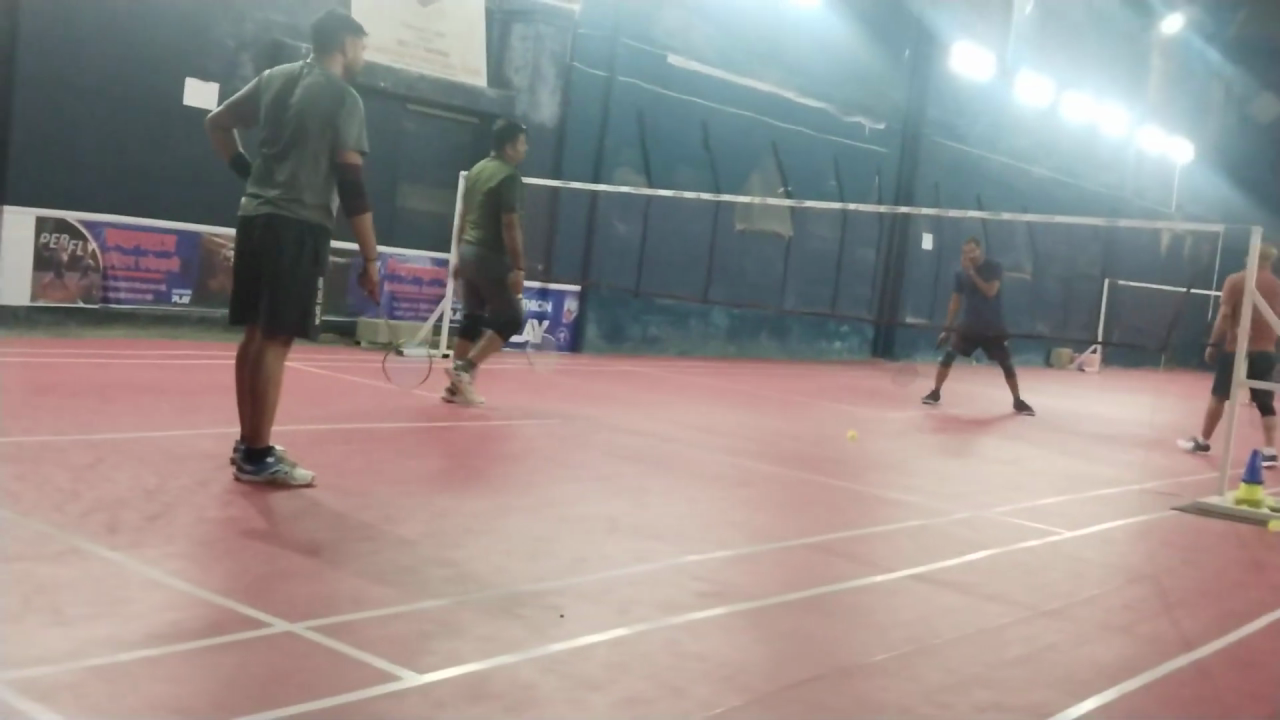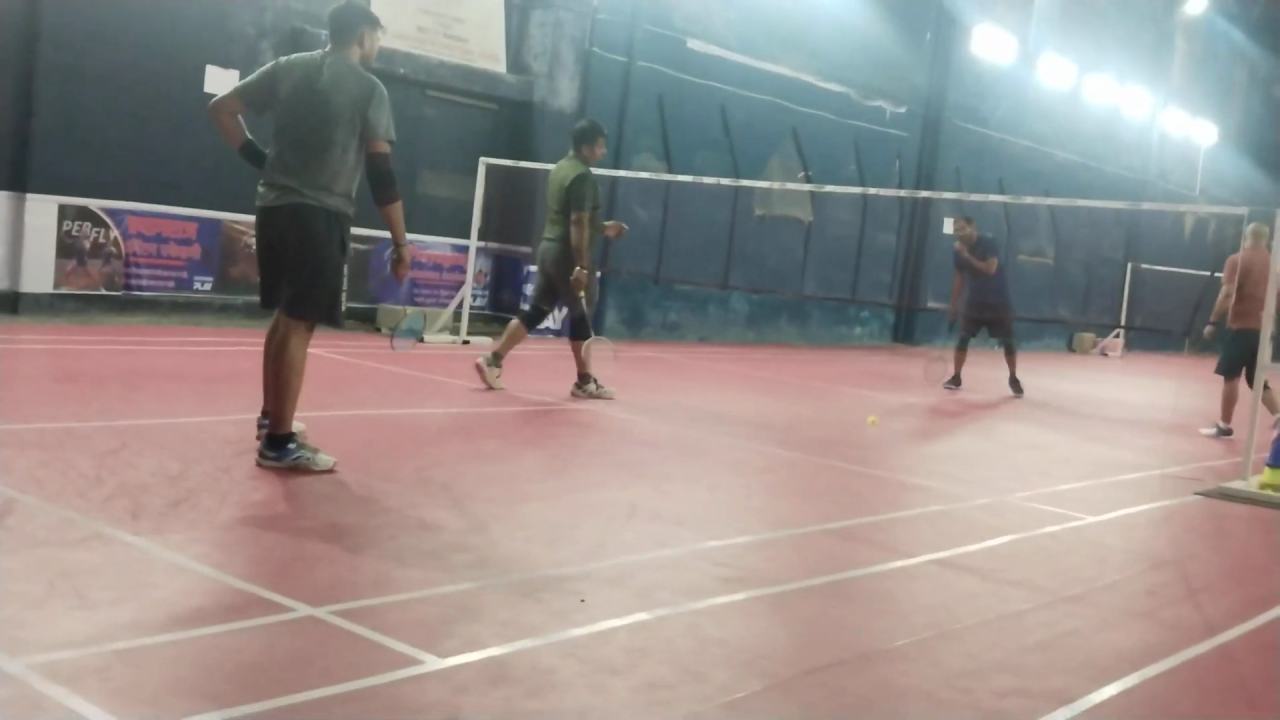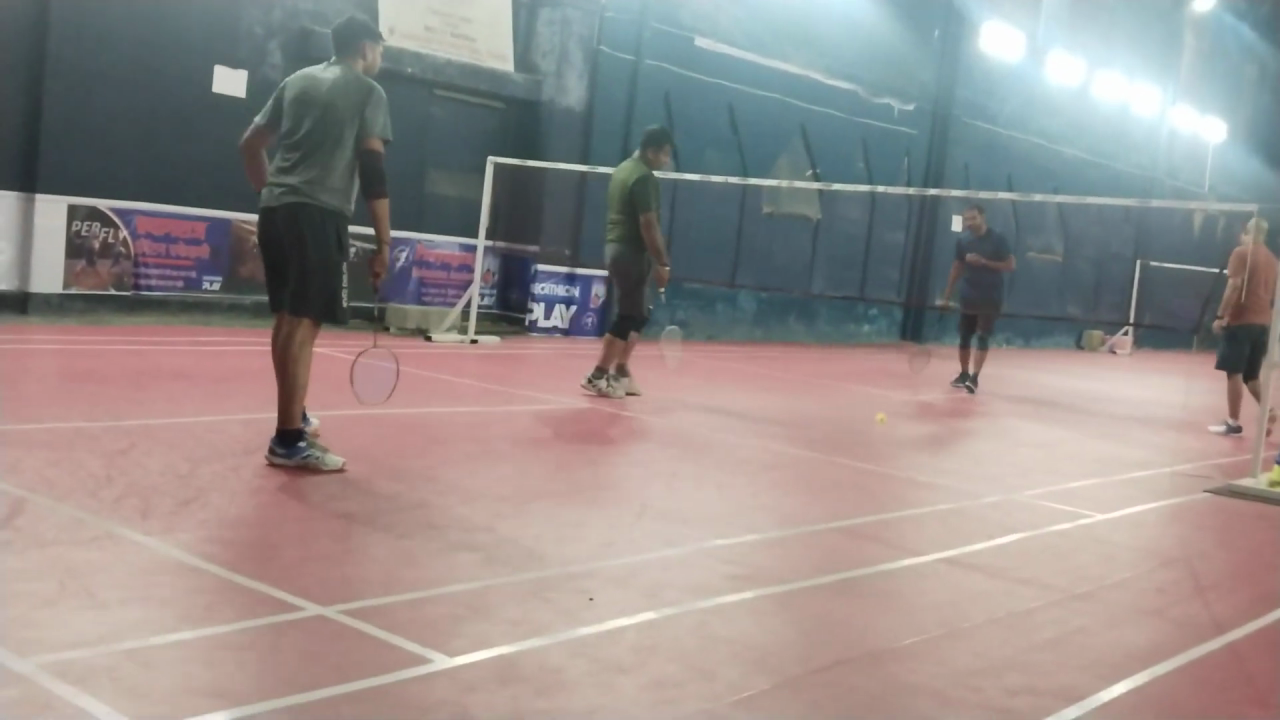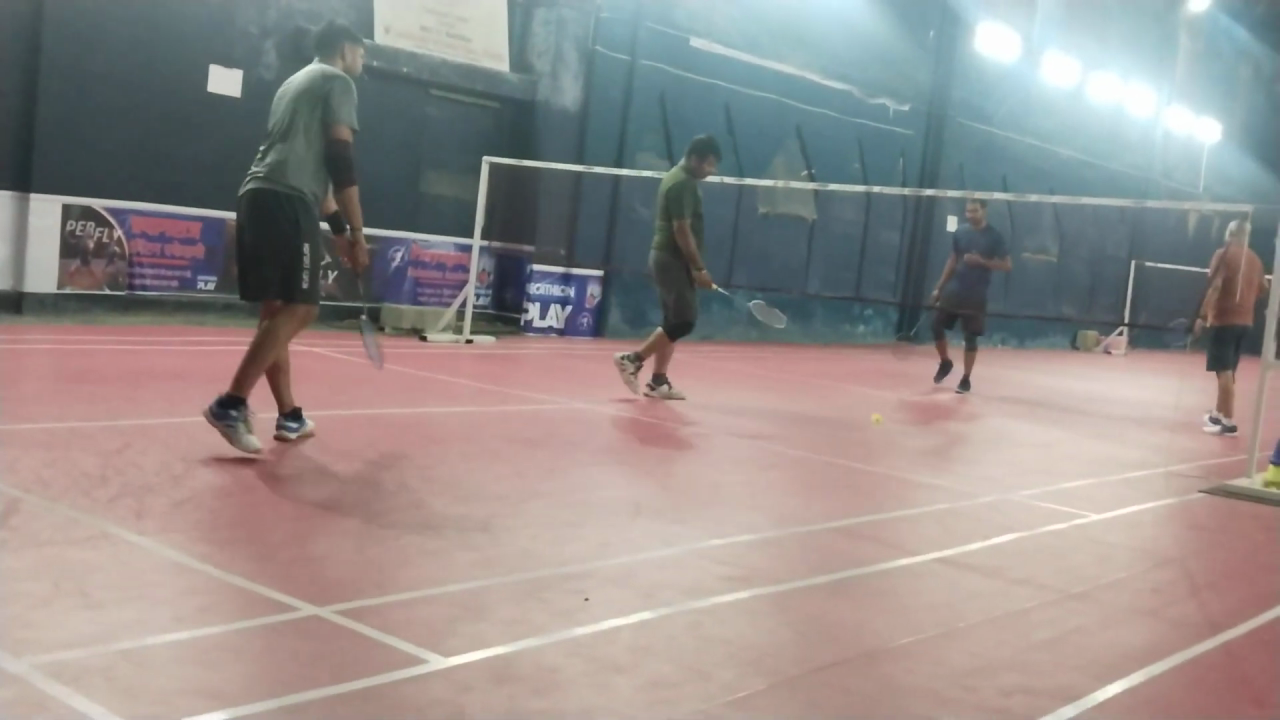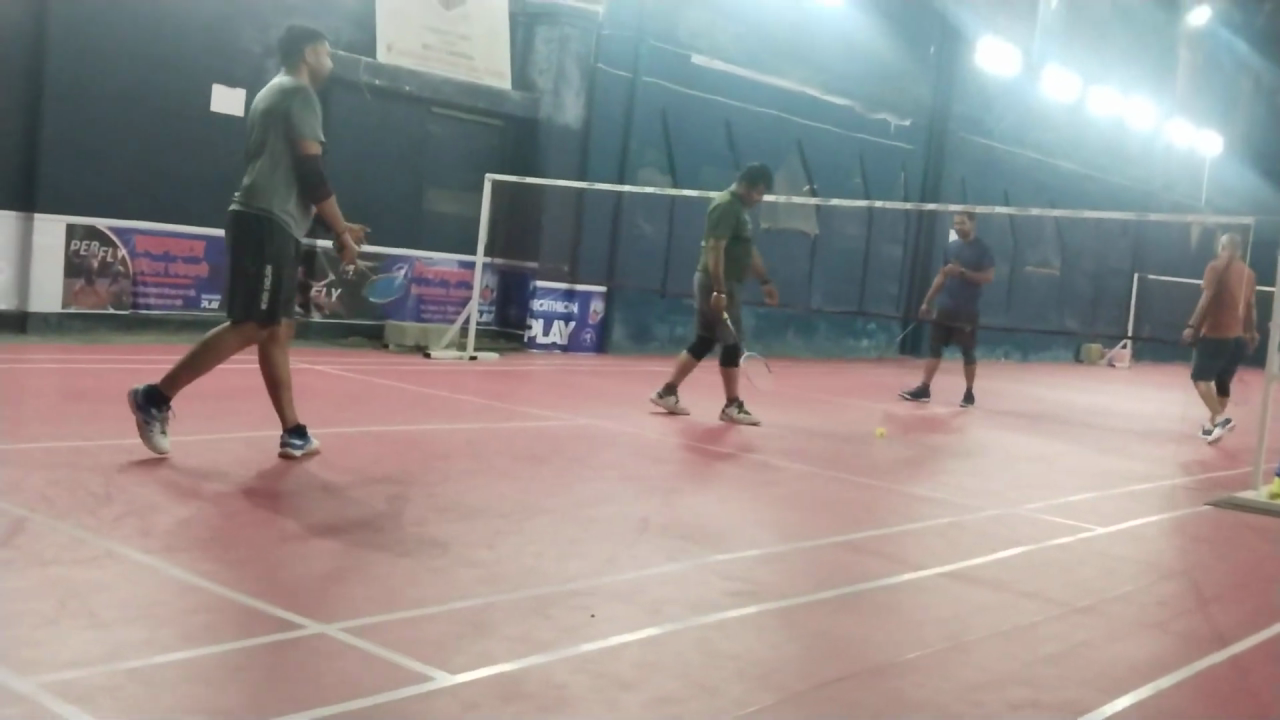
dt=0.3s
person 1, frame 1
left shoulder: (274, 79)
right shoulder: (344, 99)
left elbow: (217, 123)
right elbow: (350, 183)
right wrist: (370, 256)
left hip: (254, 219)
right hip: (298, 229)
left knee: (255, 336)
right knee: (275, 342)
left ankle: (248, 442)
right ankle: (257, 458)
person 1, frame 2
left shoulder: (288, 69)
right shoulder: (369, 89)
left elbow: (222, 107)
right elbow: (381, 173)
left wrist: (257, 158)
right wrist: (400, 244)
left hip: (273, 209)
right hip: (321, 217)
left knee: (285, 318)
right knee: (298, 326)
left ankle: (272, 417)
right ankle: (279, 443)
person 1, frame 3
left shoulder: (296, 81)
right shoulder: (369, 92)
left elbow: (250, 143)
right elbow: (372, 172)
right wrist: (383, 243)
left hip: (275, 211)
right hip: (319, 215)
left knee: (290, 317)
right knee: (305, 323)
left ankle: (293, 416)
right ankle: (289, 441)
person 1, frame 4
left shoulder: (293, 84)
right shoulder: (338, 82)
right elbow: (340, 160)
left wrist: (337, 226)
right wrist: (356, 231)
left hip: (256, 198)
right hip: (285, 202)
left knee: (276, 309)
right knee: (298, 308)
left ankle: (288, 415)
right ankle: (231, 404)
person 1, frame 5
left shoulder: (278, 93)
right shoulder: (299, 94)
right elbow: (311, 174)
left wrist: (337, 225)
right wrist: (342, 233)
left hip: (277, 228)
right hip: (266, 225)
left knee: (277, 331)
right knee: (248, 328)
left ankle: (295, 433)
right ankle: (154, 399)
person 2, frame 1
left shoulder: (477, 170)
right shoulder: (508, 176)
right elbow: (510, 226)
left wrist: (460, 257)
right wrist: (518, 268)
left hip: (468, 250)
right hip: (490, 256)
left knee: (473, 320)
right knee: (511, 321)
left ankle: (457, 386)
right ankle: (465, 367)
person 2, frame 2
left shoulder: (560, 169)
right shoulder: (583, 176)
right elbow: (579, 223)
left wrist: (603, 227)
right wrist: (582, 266)
left hip: (548, 247)
right hip: (566, 253)
left knee: (536, 311)
right knee: (581, 317)
left ankle: (492, 360)
right ankle: (585, 382)
person 2, frame 3
left shoulder: (623, 170)
right shoulder: (644, 178)
right elbow: (648, 225)
right wrist: (662, 264)
left hip: (616, 248)
right hip: (631, 253)
left knee: (635, 316)
right knee: (627, 317)
left ankle: (620, 372)
right ankle: (597, 377)
person 2, frame 4
left shoulder: (680, 180)
right shoulder: (682, 184)
right elbow: (682, 231)
right wrist: (700, 269)
left hip: (665, 257)
right hip: (672, 260)
left knee: (677, 320)
right knee: (683, 321)
left ankle: (658, 381)
right ankle: (632, 359)
person 2, frame 5
left shoulder: (738, 208)
right shoulder: (726, 207)
left elbow: (748, 250)
right elbow: (715, 250)
left wrist: (765, 281)
right wrist: (719, 291)
left hip: (726, 285)
right hip: (718, 286)
left knee: (704, 343)
right knee: (732, 344)
left ankle: (668, 393)
right ankle: (733, 406)
person 3, frame 1
left shoulder: (1235, 281)
left elbow: (1224, 314)
left wrist: (1212, 344)
left hip: (1237, 348)
left knee: (1219, 396)
left ankle: (1202, 441)
person 3, frame 2
left shoulder: (1237, 260)
left elbow: (1227, 294)
left wrist: (1212, 322)
left hip: (1241, 327)
left knee: (1230, 377)
left ankle: (1224, 426)
person 3, frame 3
left shoulder: (1240, 253)
right shoulder: (1272, 258)
left elbow: (1234, 286)
right elbow: (1273, 290)
left wrist: (1220, 316)
left hip: (1240, 321)
right hip: (1263, 322)
left knee: (1234, 373)
right knee: (1249, 374)
left ankle: (1233, 423)
right ankle: (1267, 411)
person 3, frame 4
left shoulder: (1224, 254)
right shoulder: (1255, 259)
left elbow: (1214, 286)
right elbow: (1262, 288)
left wrist: (1202, 315)
left hip: (1223, 320)
right hip: (1244, 322)
left knee: (1223, 371)
right knee: (1228, 371)
left ankle: (1228, 423)
right ankle: (1218, 415)
person 3, frame 5
left shoulder: (1216, 267)
right shoulder: (1248, 272)
left elbow: (1207, 298)
right elbow: (1251, 305)
left wrist: (1192, 325)
right wrist: (1251, 331)
left hip: (1214, 334)
right hip: (1236, 336)
left knee: (1200, 380)
right knee: (1223, 383)
left ankle: (1221, 418)
right ankle: (1210, 426)
person 4, frame 1
left shoulder: (994, 268)
right shoulder: (961, 273)
left elbow: (990, 292)
right elbow: (955, 301)
left wrist: (971, 273)
right wrist: (947, 329)
left hip: (993, 327)
right hip: (969, 324)
left knee: (1007, 364)
right knee: (949, 354)
left ankle: (1018, 401)
right ankle: (935, 393)
person 4, frame 2
left shoulder: (988, 244)
right shoulder: (959, 252)
left elbow: (990, 269)
right elbow: (959, 280)
left wrist: (967, 255)
right wrist: (954, 308)
left hip: (998, 301)
right hip: (975, 302)
left knee: (1007, 341)
right knee: (963, 338)
left ankle: (1013, 378)
right ankle: (956, 377)
person 4, frame 3
left shoulder: (998, 240)
right shoulder: (963, 241)
left elbow: (1011, 265)
right elbow: (956, 269)
left wrist: (984, 262)
right wrist: (947, 296)
left hip: (991, 297)
right hip: (969, 297)
left knee: (982, 335)
right knee: (964, 337)
left ankle: (974, 378)
right ankle: (964, 373)
person 4, frame 4
left shoulder: (995, 237)
right shoulder: (960, 233)
left elbow: (1007, 265)
left wrist: (981, 261)
right wrist: (939, 287)
left hip: (976, 296)
right hip: (953, 291)
left knee: (970, 337)
right knee: (937, 327)
left ankle: (965, 379)
right ankle: (945, 363)
person 4, frame 5
left shoulder: (982, 249)
right shoulder: (951, 246)
left elbow: (989, 277)
left wrist: (962, 271)
right wrist: (927, 301)
left hip: (967, 310)
right hip: (945, 306)
left knee: (967, 351)
right knee: (934, 346)
left ankle: (969, 393)
right ankle: (924, 388)
